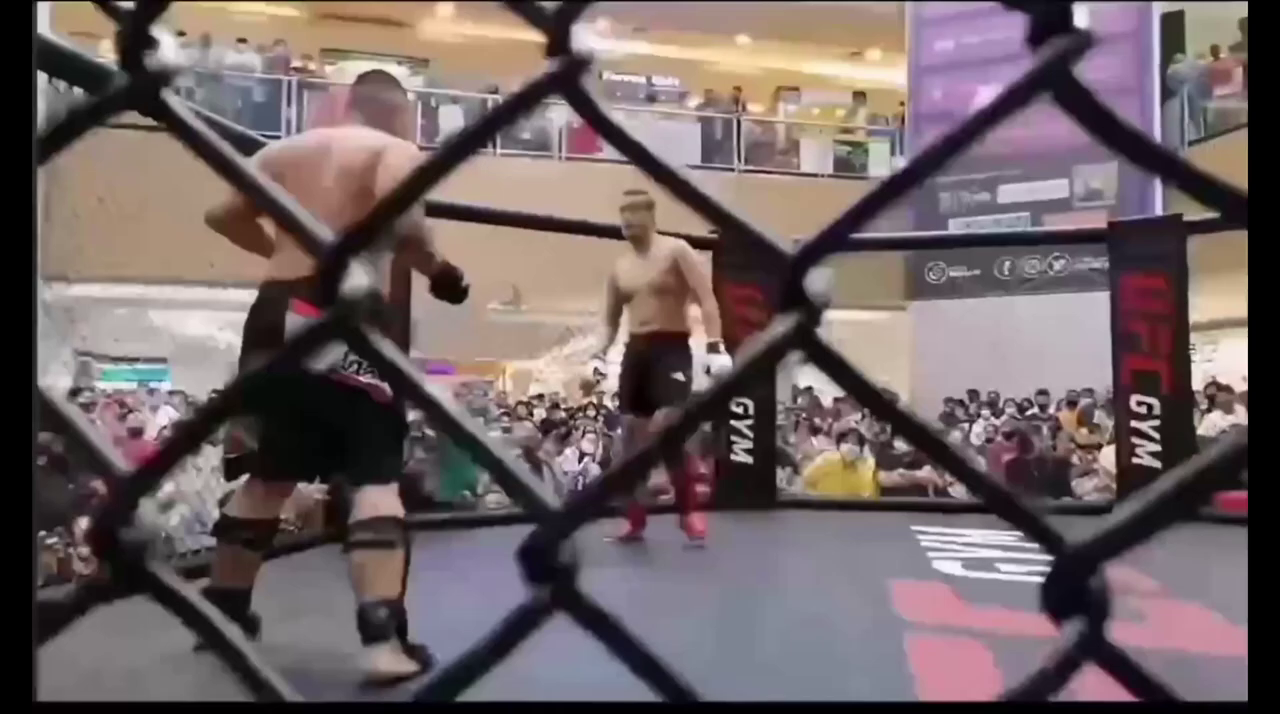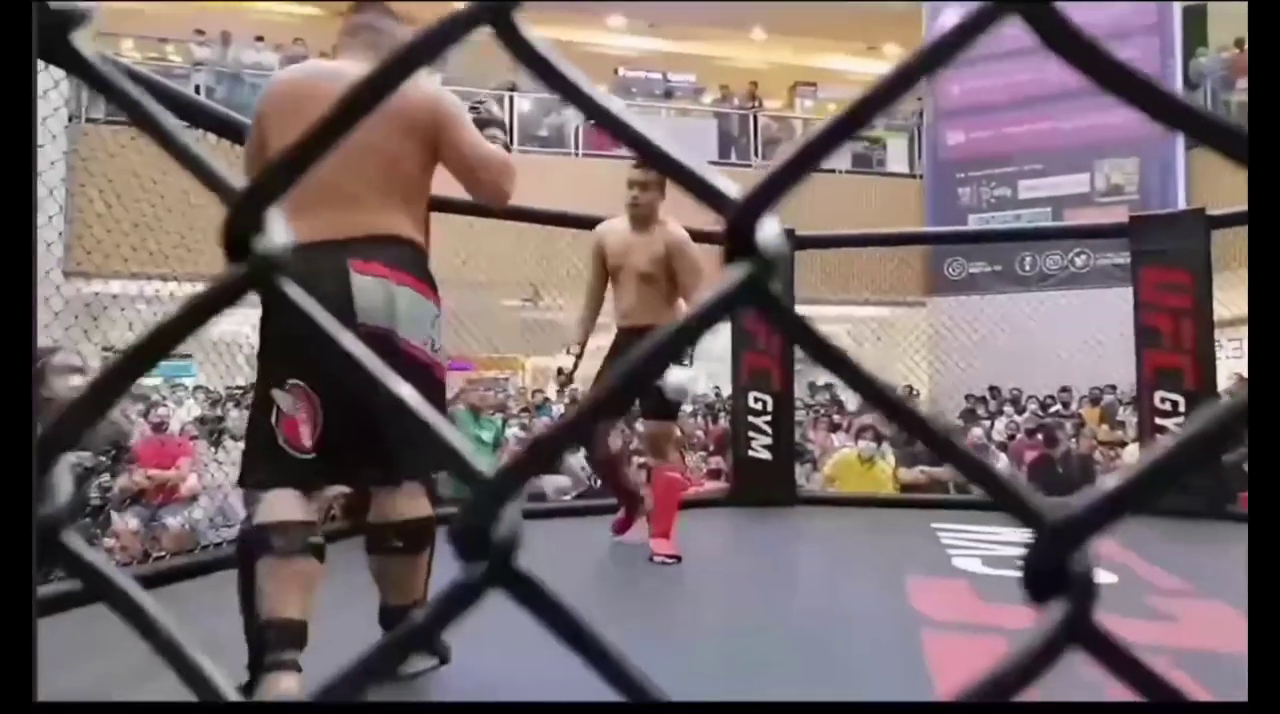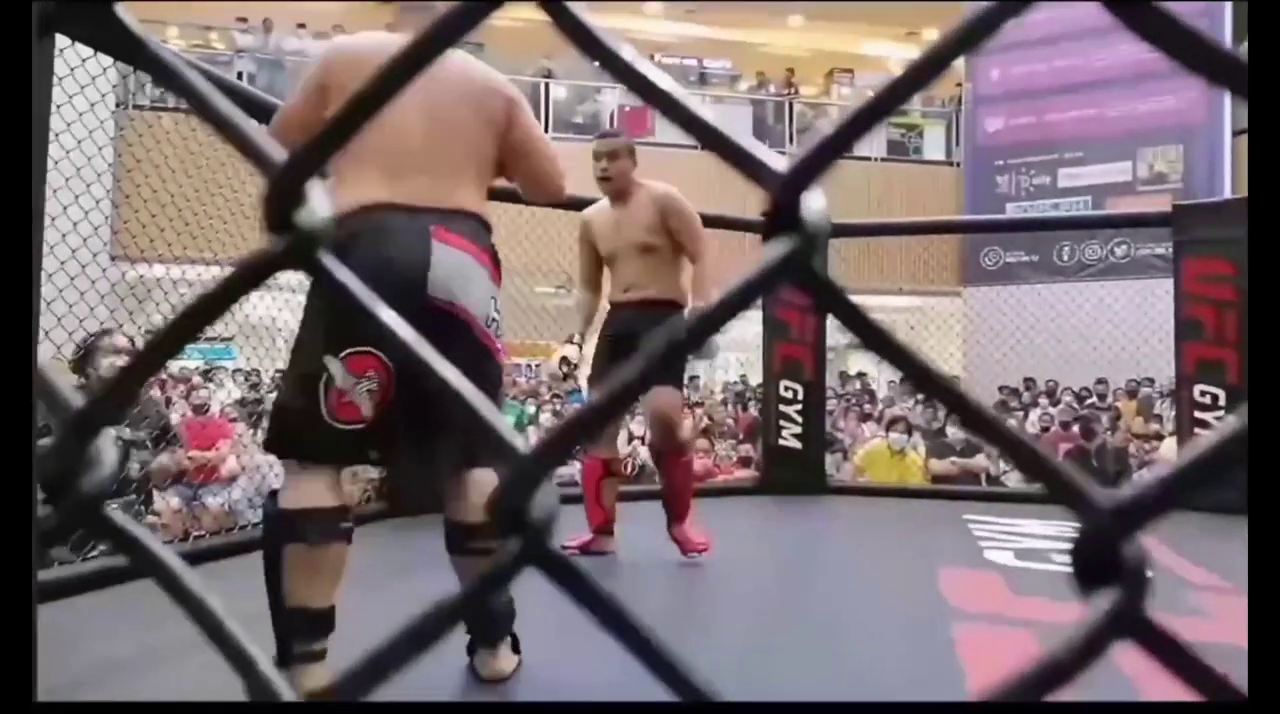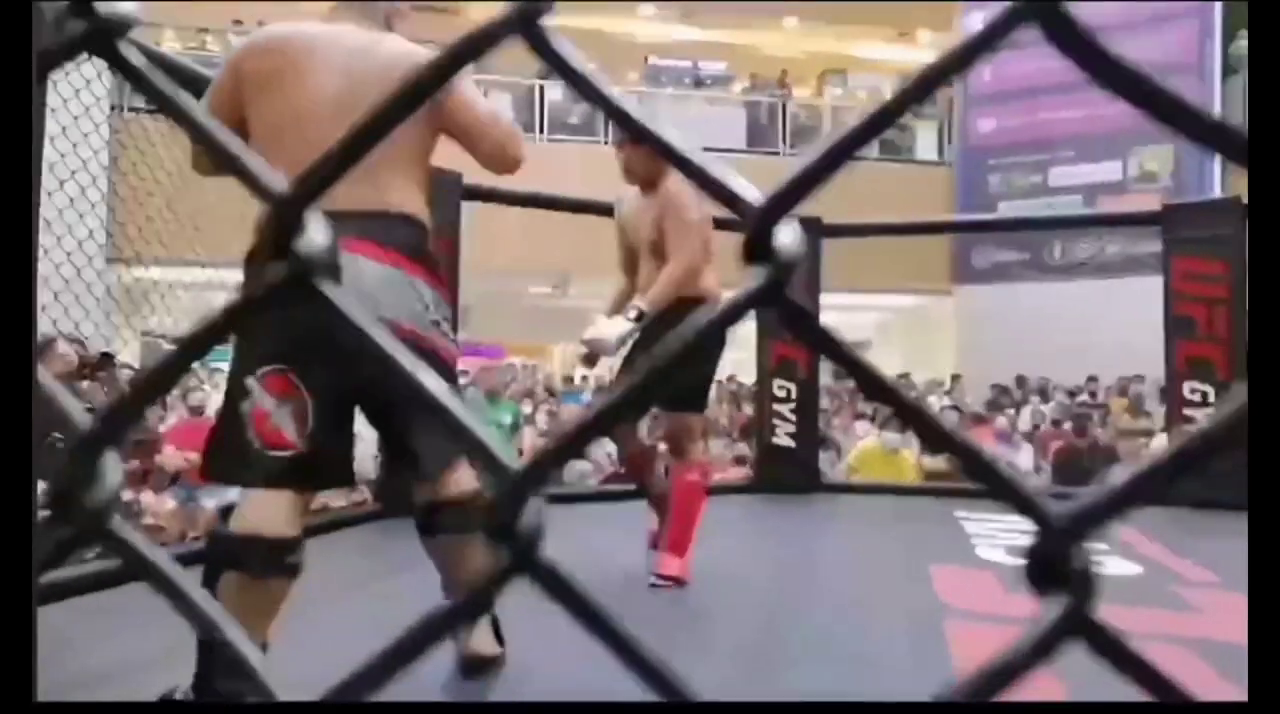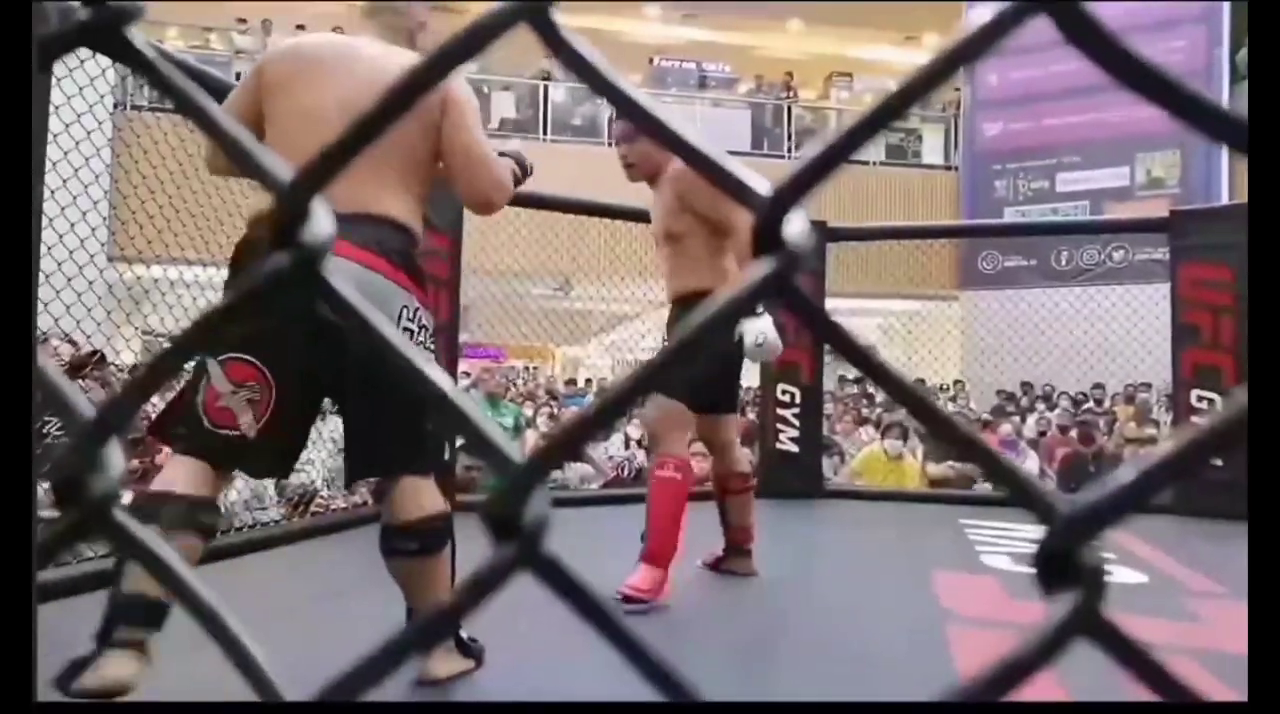
dt=0.5s
person 1, frame 1
left shoulder: (283, 151)
right shoulder: (395, 151)
left elbow: (220, 216)
right elbow: (404, 221)
right wrist: (439, 270)
left hip: (273, 317)
left knee: (270, 473)
right knee: (374, 477)
left ankle: (227, 608)
right ankle: (384, 639)
person 1, frame 2
left shoulder: (282, 88)
right shoulder: (426, 97)
right elbow: (498, 189)
right wrist: (489, 133)
left hip: (300, 282)
right hip: (393, 287)
left knee: (286, 476)
right knee: (402, 471)
left ankle: (277, 666)
person 1, frame 3
right shoulder: (492, 85)
left elbow: (276, 151)
right elbow: (550, 186)
left hip: (366, 253)
right hip: (462, 265)
left knee: (313, 456)
right knee: (470, 462)
left ankle: (302, 661)
right ankle: (493, 639)
person 1, frame 4
right shoulder: (425, 65)
left elbow: (206, 156)
right elbow: (508, 153)
left hip: (295, 265)
right hip: (395, 270)
left knee: (272, 479)
right knee: (440, 456)
left ankle: (220, 687)
right ankle: (477, 625)
person 1, frame 5
left shoulder: (286, 57)
right shoulder: (436, 80)
left elbow: (220, 156)
right elbow: (485, 193)
right wrist: (511, 165)
left hip: (275, 259)
right hip: (375, 271)
left knee: (201, 451)
right knee: (408, 467)
left ankle: (120, 644)
right ankle: (441, 643)
person 2, frame 1
left shoulder: (676, 252)
right shoulder: (620, 266)
left elbow: (706, 299)
right elbow: (612, 318)
left wrist: (715, 346)
right wrist: (600, 355)
left hip: (672, 349)
right hip: (635, 351)
left knee: (668, 429)
right knee: (632, 436)
left ankle: (689, 510)
right ankle: (636, 521)
person 2, frame 2
left shoulder: (673, 239)
right shoulder: (605, 234)
left elbow: (696, 300)
right elbow: (594, 295)
right wrist: (576, 347)
right hip: (622, 341)
left knee: (659, 439)
right knee: (591, 430)
left ankle: (661, 537)
right ankle: (629, 500)
person 2, frame 3
left shoulder: (662, 200)
right shoulder: (591, 220)
left elbow: (701, 257)
right elbow: (589, 286)
left wrist: (698, 311)
left hip: (663, 317)
right hip: (617, 321)
left knee: (663, 414)
right knee: (600, 424)
left ankle: (679, 519)
right ankle: (600, 531)
person 2, frame 4
left shoulder: (678, 192)
right shoulder: (626, 206)
left elbow: (685, 263)
left wrist: (633, 318)
right wrist: (605, 322)
left hip: (692, 319)
right hip: (656, 320)
left knee: (681, 435)
left ankle: (674, 553)
right ankle: (666, 510)
person 2, frame 5
left shoulder: (684, 174)
right shoulder: (661, 197)
left elbow: (743, 226)
left wrist: (749, 306)
right hip: (691, 318)
left knee: (663, 426)
right knee: (720, 437)
left ankle: (654, 568)
right ankle: (739, 550)
